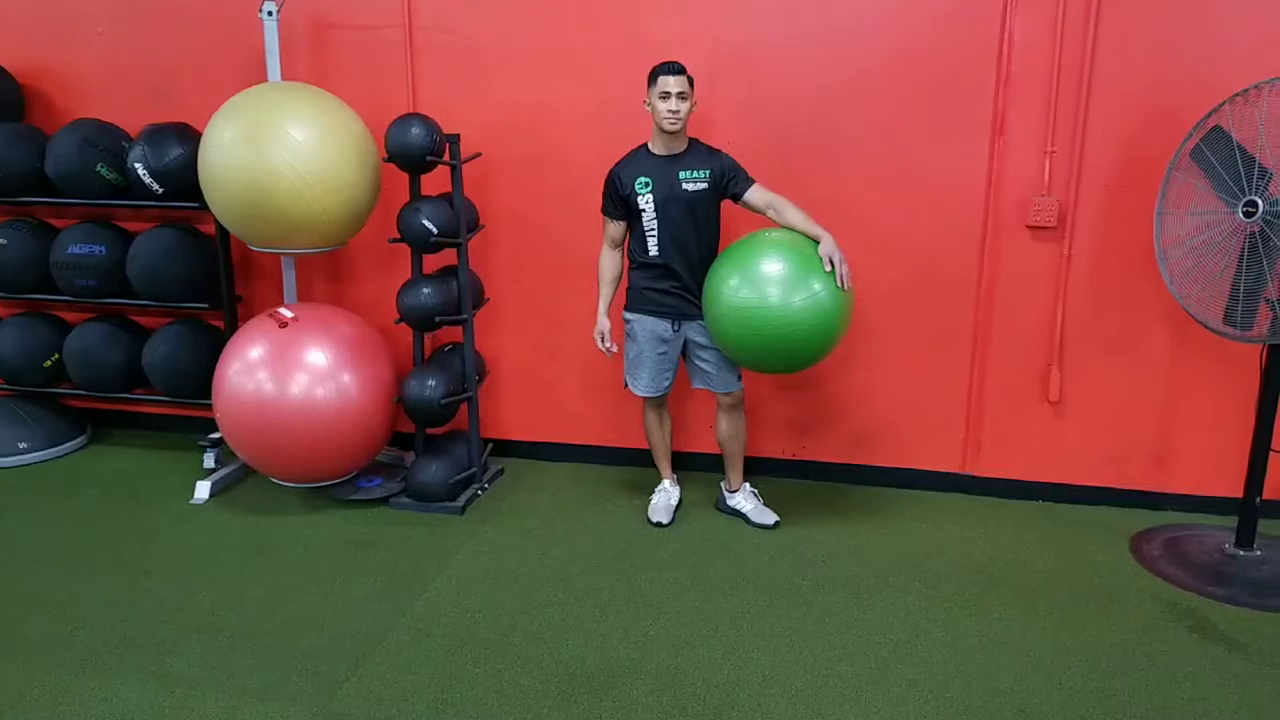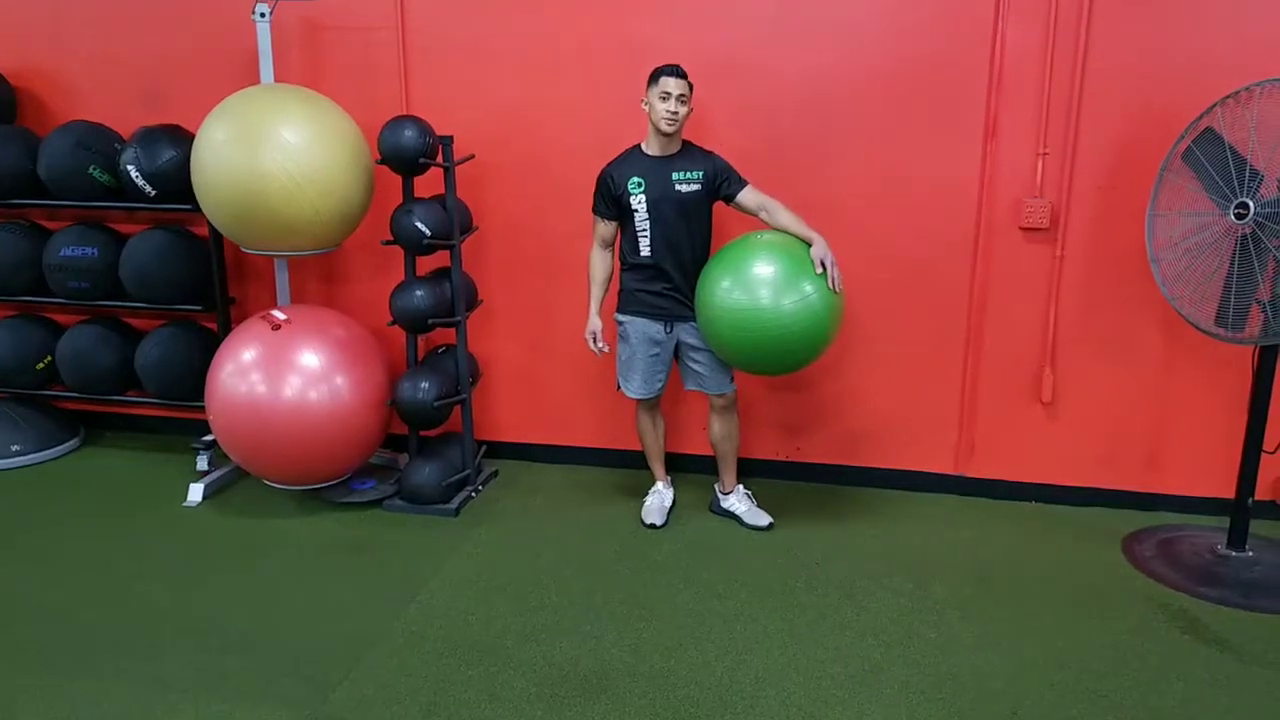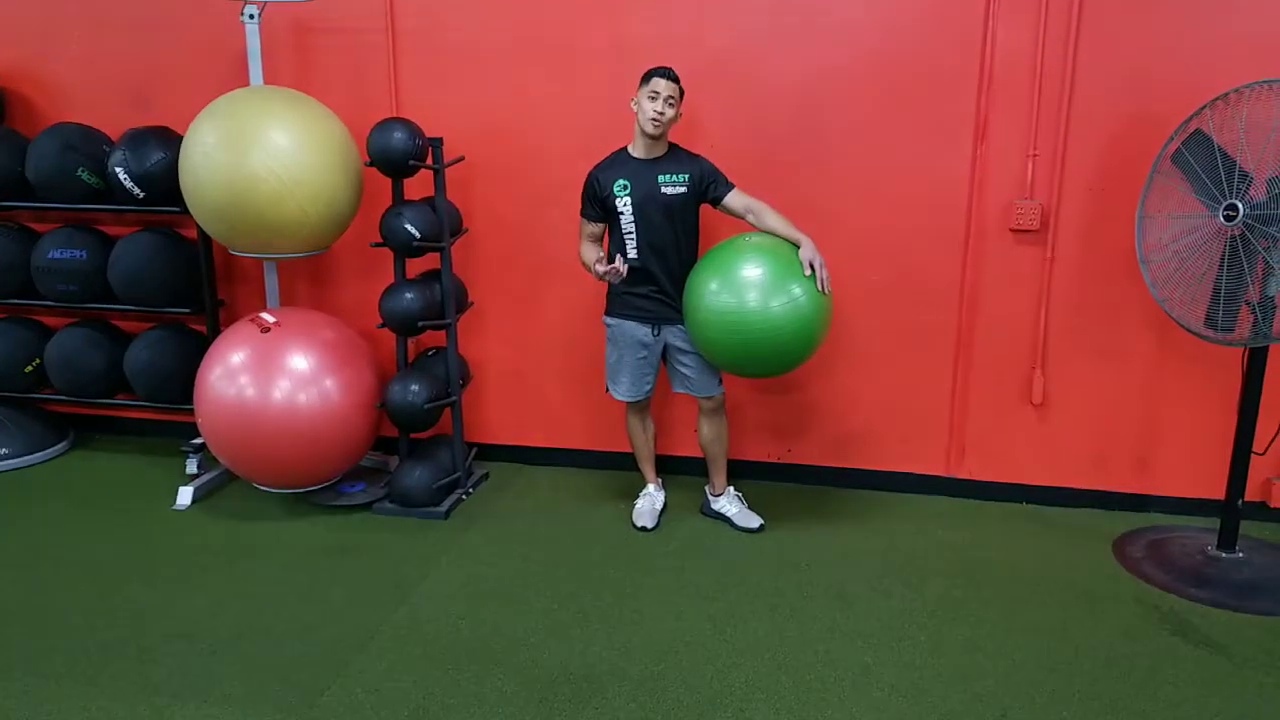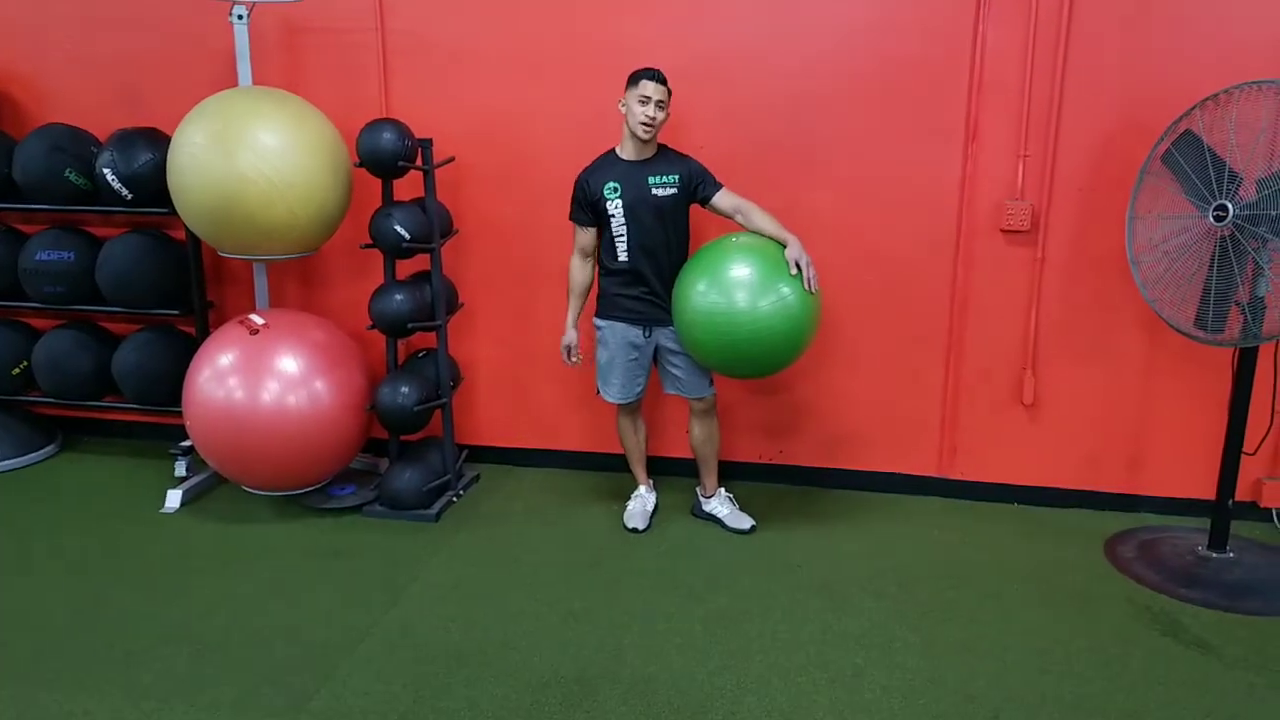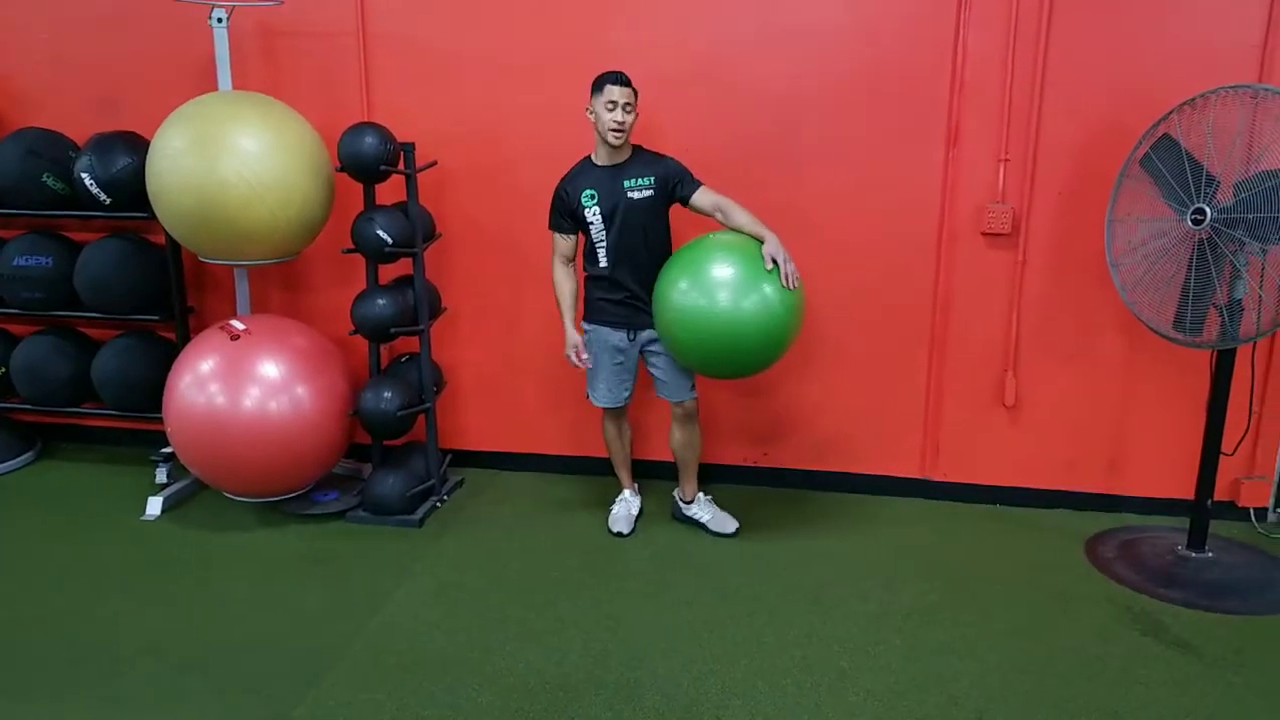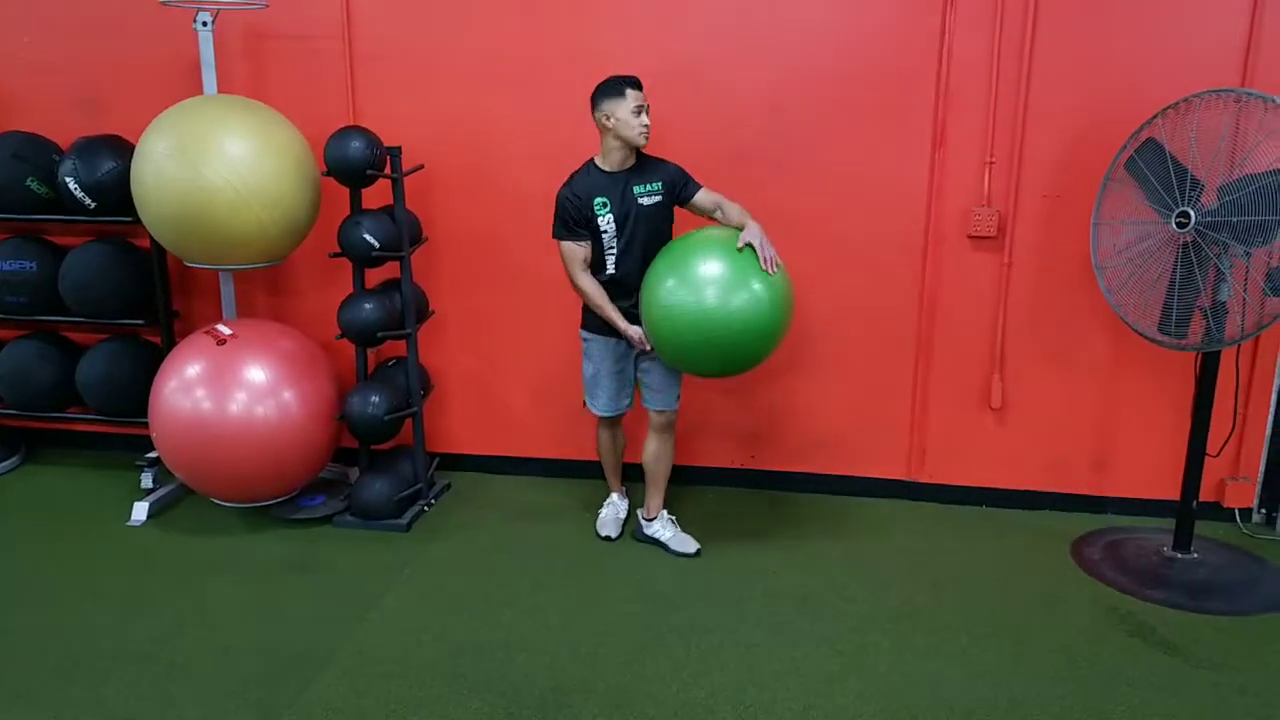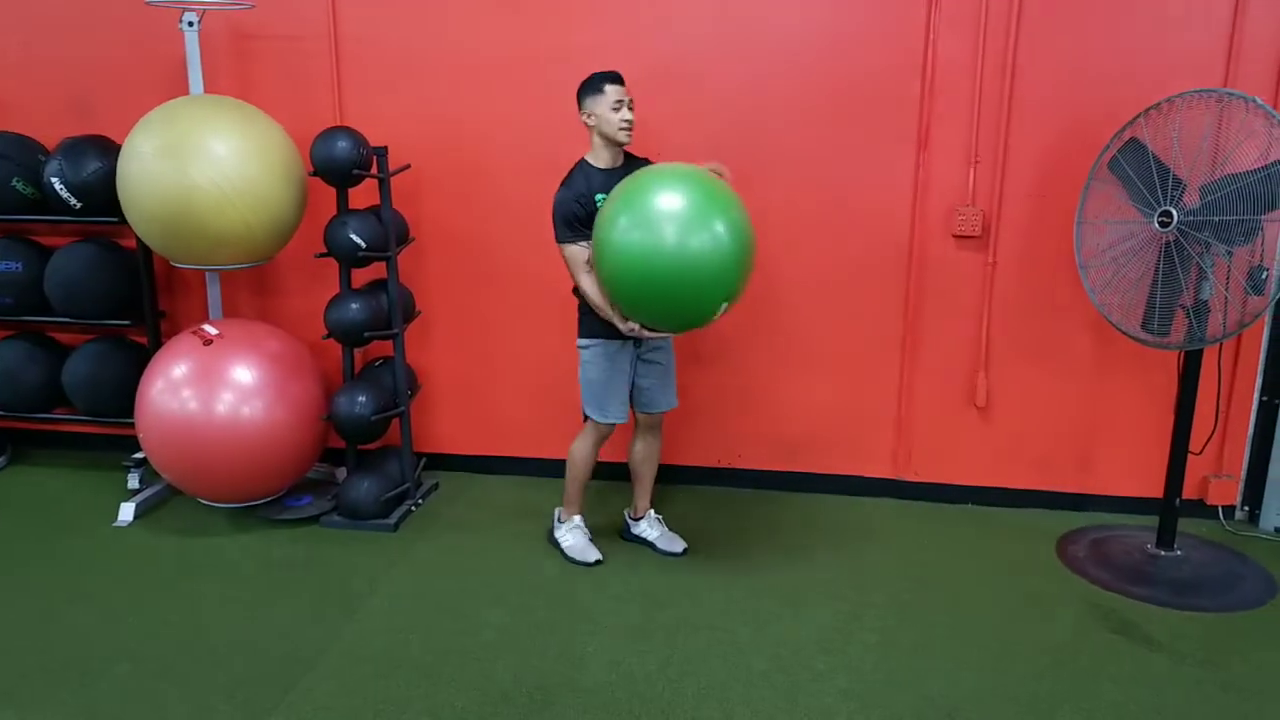
dt=0.5s
person 1, frame 1
left shoulder: (715, 163)
right shoulder: (625, 173)
left elbow: (771, 205)
right elbow: (612, 247)
left wrist: (823, 237)
right wrist: (602, 312)
left hip: (708, 306)
right hip: (649, 311)
left knee: (730, 397)
right knee: (654, 399)
left ankle: (736, 491)
right ankle: (667, 485)
person 1, frame 2
left shoulder: (707, 165)
right shoulder: (617, 173)
left elbow: (762, 206)
right elbow: (602, 246)
left wrist: (815, 239)
right wrist: (593, 311)
left hip: (699, 307)
right hip: (641, 312)
left knee: (723, 398)
right knee: (647, 401)
left ankle: (729, 492)
right ankle: (661, 486)
person 1, frame 3
left shoulder: (693, 168)
right shoulder: (604, 176)
left elbow: (749, 208)
right elbow: (588, 240)
left wrist: (803, 241)
right wrist: (597, 265)
left hip: (687, 310)
right hip: (629, 314)
left knee: (711, 400)
right knee: (636, 403)
left ankle: (719, 494)
right ankle: (651, 489)
person 1, frame 4
left shoulder: (683, 169)
right shoulder: (593, 178)
left elbow: (738, 208)
right elbow: (582, 256)
left wrist: (790, 241)
right wrist: (570, 324)
left hip: (678, 312)
right hip: (619, 317)
left knee: (703, 402)
right knee: (627, 405)
left ankle: (710, 496)
right ankle: (643, 490)
person 1, frame 5
left shoulder: (660, 169)
right shoulder: (572, 187)
left elbow: (719, 207)
right elbow: (564, 262)
left wrist: (767, 237)
right wrist: (570, 327)
right hip: (605, 321)
left knee: (685, 406)
right knee: (613, 409)
left ankle: (689, 498)
right ankle: (628, 493)
person 1, frame 6
left shoulder: (664, 174)
right shoulder: (576, 193)
left elbow: (716, 205)
right elbow: (578, 272)
left wrist: (750, 225)
right wrist: (623, 326)
right hip: (605, 327)
left knee: (663, 418)
right knee: (609, 416)
left ankle: (653, 518)
right ankle: (616, 497)
person 1, frame 7
left shoulder: (646, 171)
right shoulder: (573, 193)
right elbow: (583, 276)
right wrist: (621, 322)
right hip: (603, 330)
left knee: (650, 421)
right knee: (599, 426)
left ankle: (640, 518)
right ankle: (567, 518)
